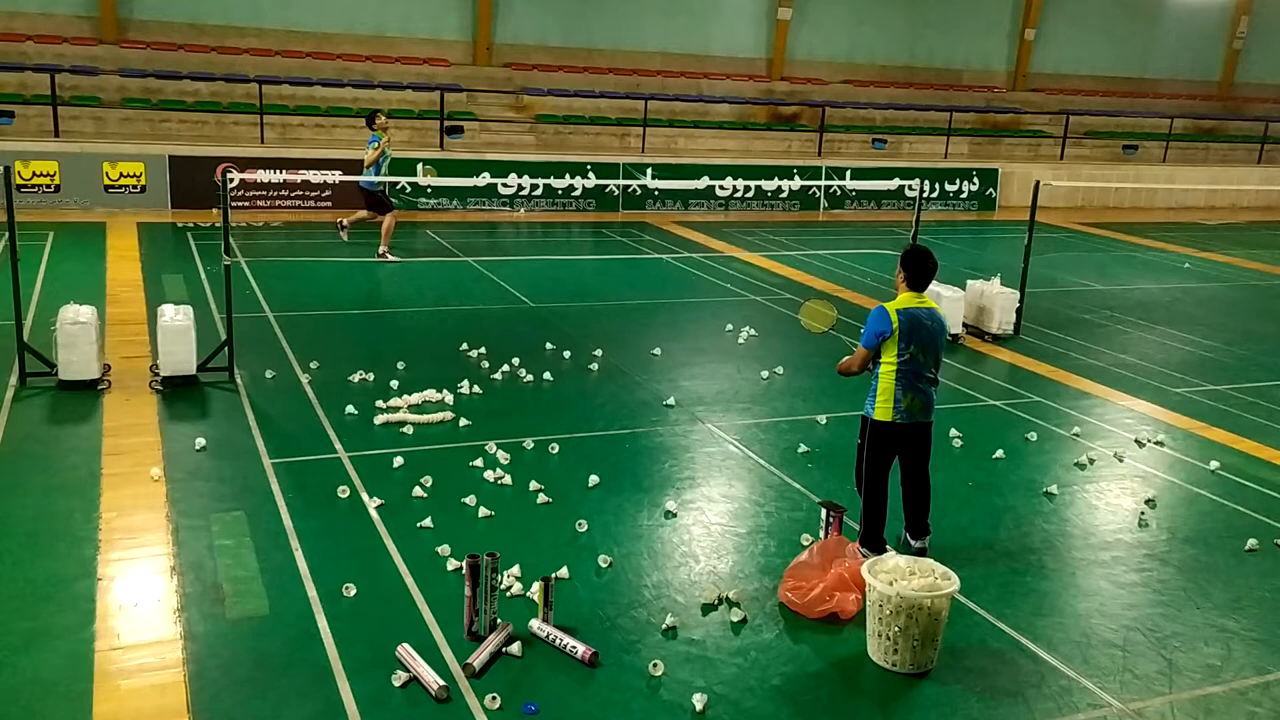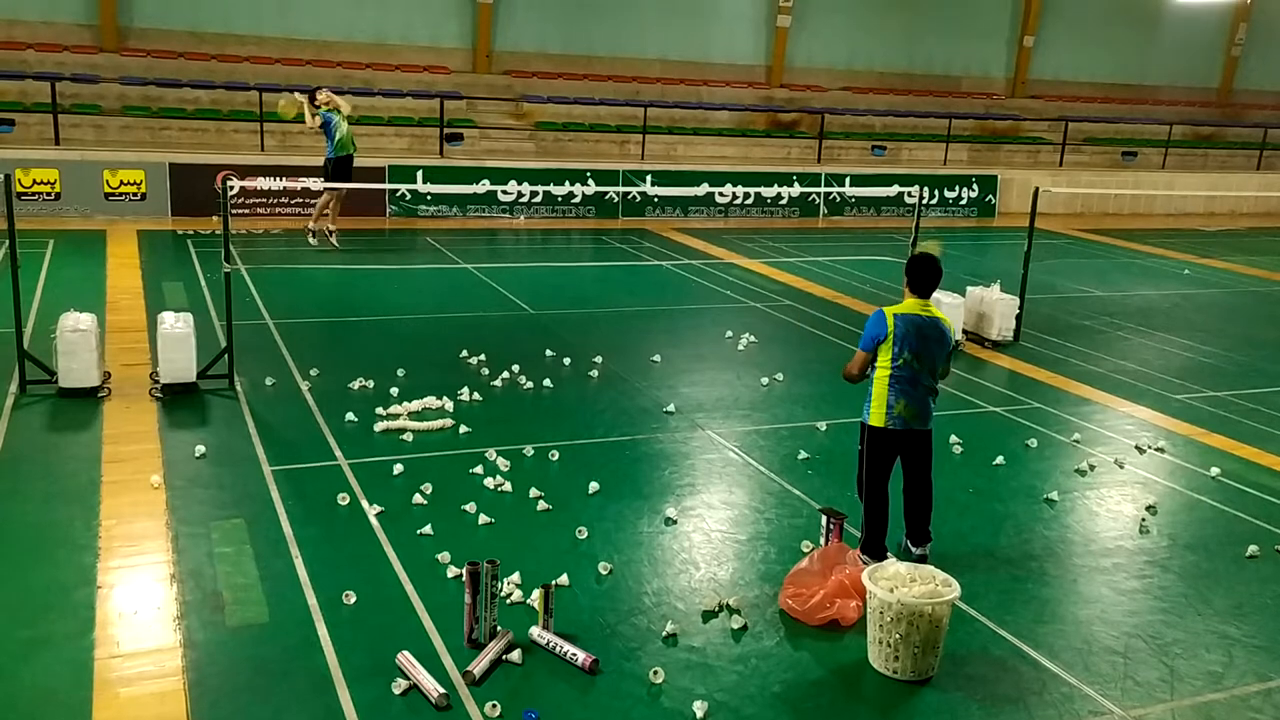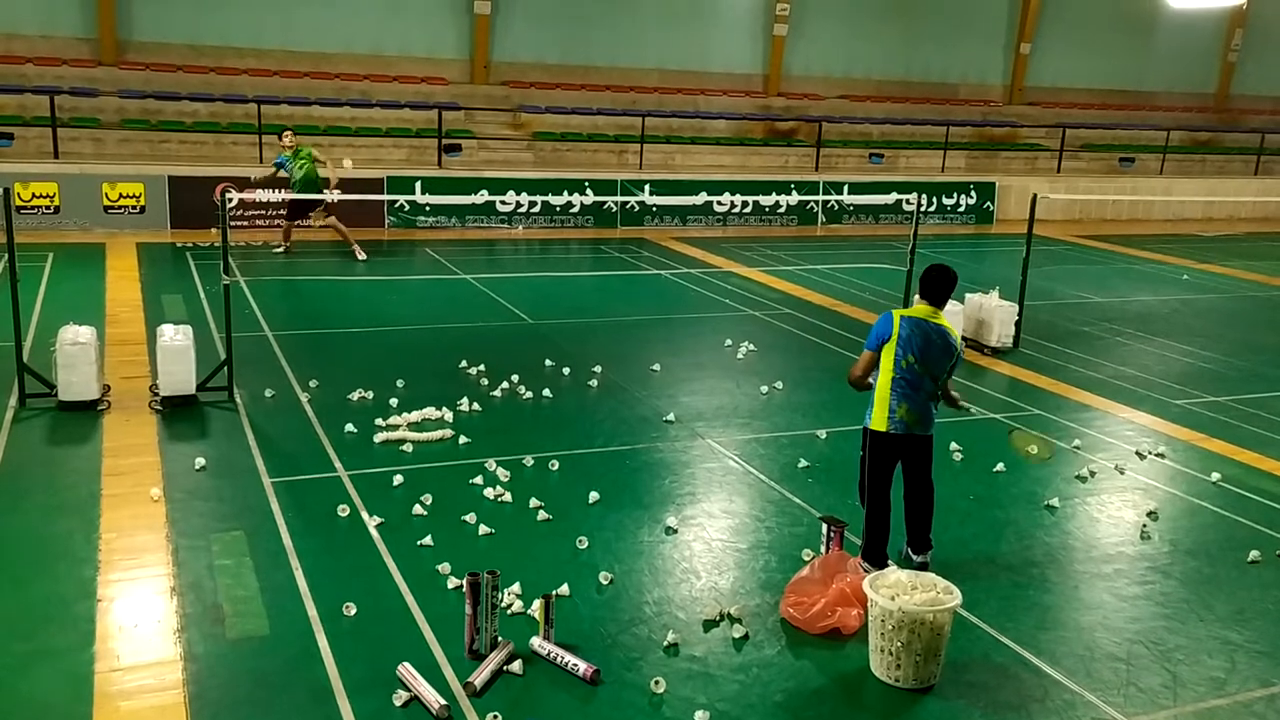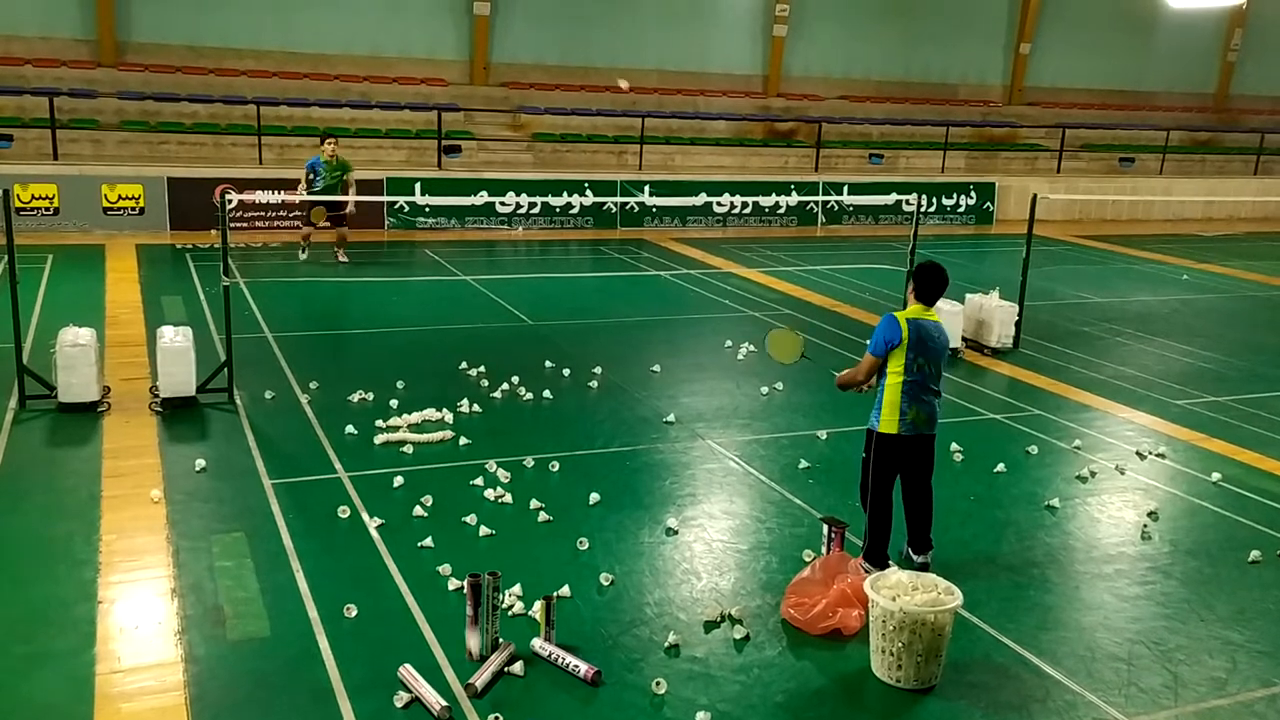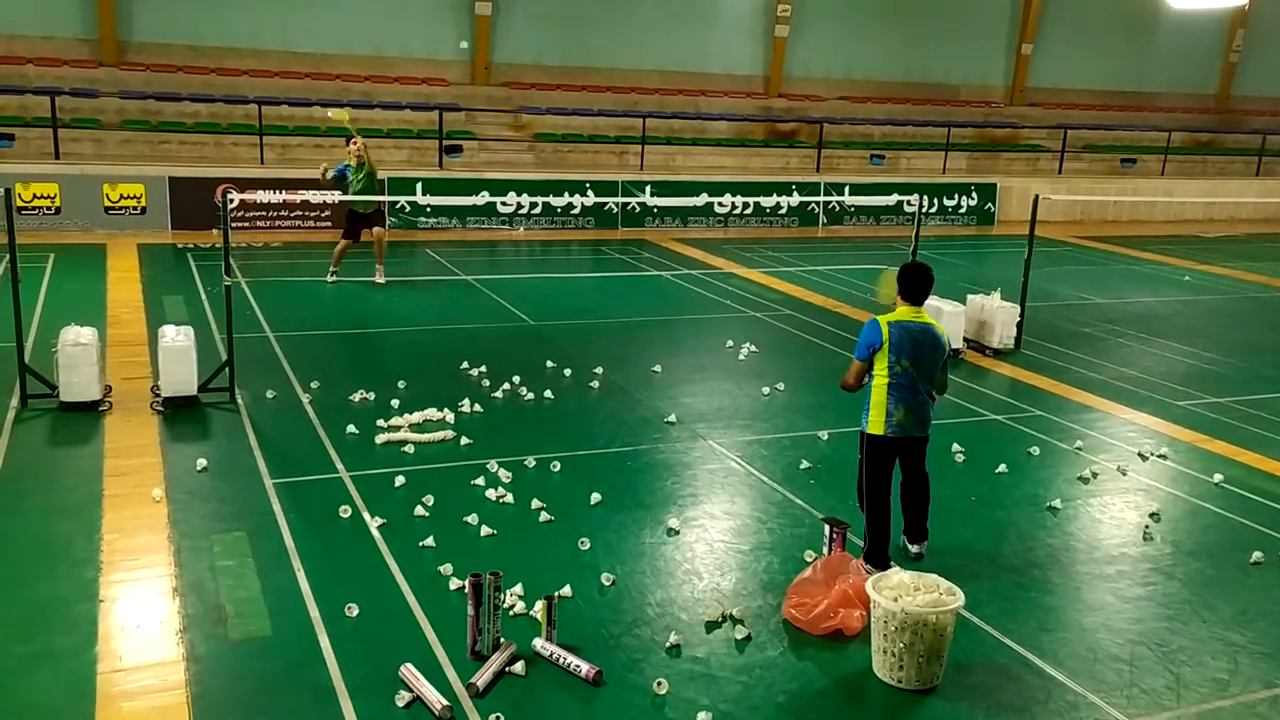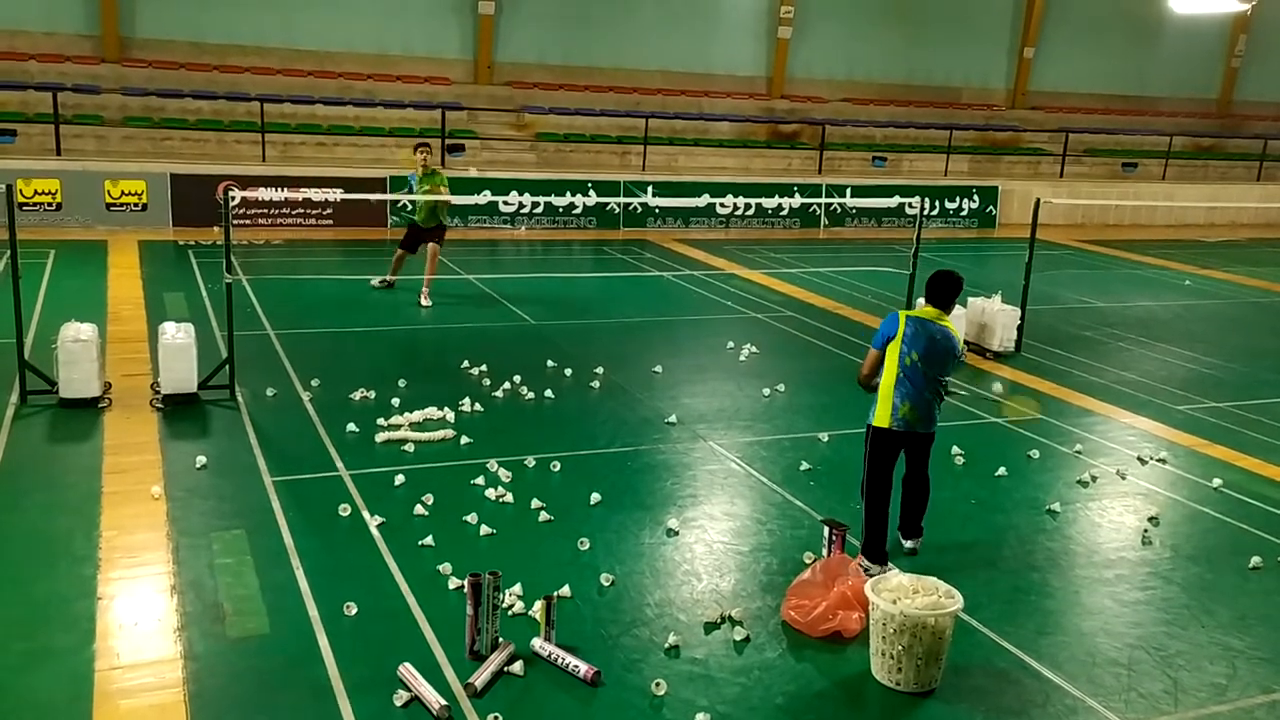
dt=0.4s
person 1, frame 1
left shoulder: (885, 314)
right shoulder: (938, 317)
left elbow: (857, 365)
left wrist: (842, 365)
left hip: (885, 413)
right hip: (922, 412)
left knee: (872, 478)
right knee: (916, 475)
left ankle: (872, 546)
right ankle: (918, 537)
person 1, frame 2
left shoulder: (885, 317)
right shoulder: (945, 327)
left elbow: (857, 370)
left wrist: (847, 373)
left hip: (883, 419)
right hip: (921, 419)
left knee: (873, 485)
right knee: (918, 482)
left ankle: (873, 553)
right ankle: (918, 544)
person 1, frame 3
left shoulder: (893, 320)
right shoulder: (952, 340)
left elbow: (858, 373)
left wrist: (865, 384)
right wrist: (954, 400)
left hip: (885, 423)
right hip: (923, 426)
left knee: (876, 492)
right knee: (919, 488)
left ankle: (873, 561)
right ankle: (919, 551)
person 1, frame 4
left shoulder: (894, 323)
right shoulder: (941, 332)
left elbow: (862, 375)
left wrist: (842, 380)
right wrist: (876, 381)
left hip: (890, 425)
right hip: (926, 424)
left knee: (877, 492)
right knee: (919, 487)
left ankle: (875, 562)
right ankle: (920, 552)
person 1, frame 5
left shoulder: (878, 327)
right shoulder: (938, 334)
left elbow: (853, 381)
right elbow: (941, 387)
left wrist: (845, 382)
left hip: (882, 426)
right hip: (920, 425)
left knee: (875, 493)
right knee: (916, 479)
left ankle: (877, 564)
right ankle: (916, 540)
person 1, frame 6
left shoulder: (898, 320)
right shoulder: (953, 341)
left elbow: (866, 372)
left wrist: (872, 385)
left hip: (888, 419)
right hip: (925, 422)
left knee: (876, 487)
right knee: (917, 477)
left ankle: (874, 560)
right ankle: (911, 535)
